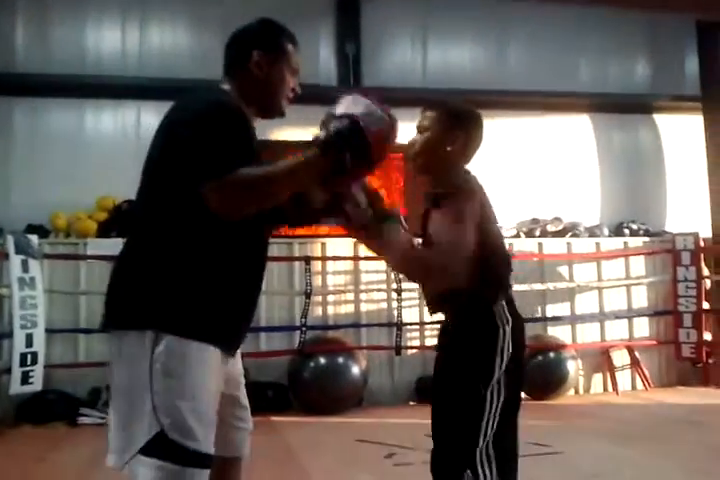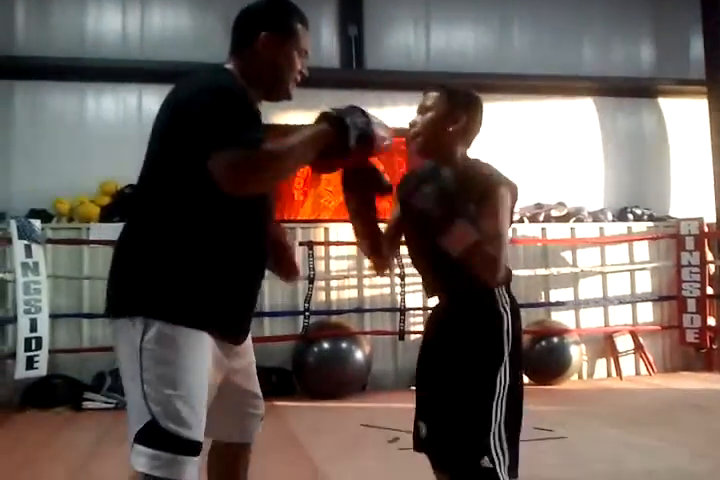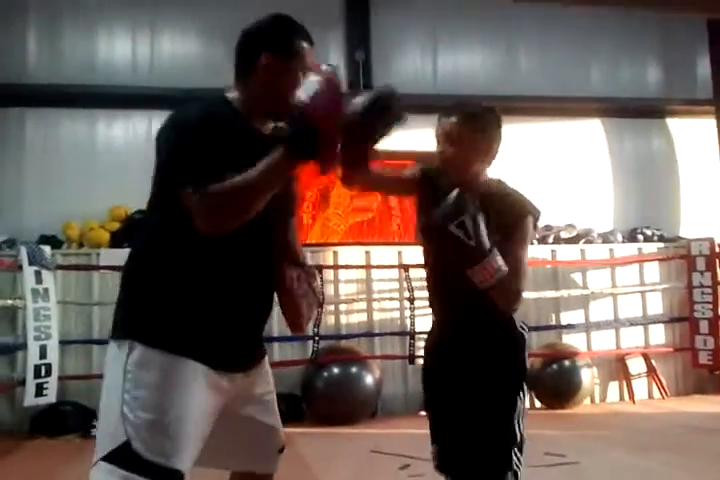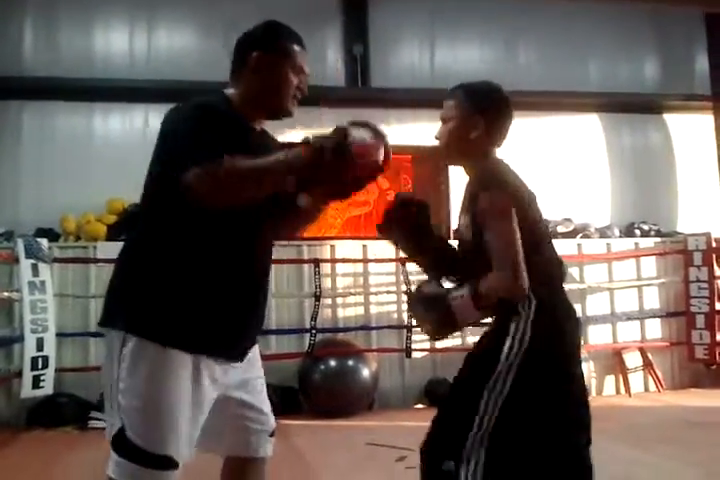
dt=0.5s
person 1, frame 1
left shoulder: (229, 124)
right shoulder: (210, 116)
left elbow: (246, 212)
right elbow: (230, 198)
left wrist: (309, 198)
right wrist: (323, 154)
left hip: (207, 321)
right hip: (168, 320)
person 1, frame 2
left shoulder: (237, 106)
right shoulder: (211, 94)
right elbow: (241, 175)
left wrist: (276, 246)
right wrist: (330, 132)
left hip: (217, 308)
right hip: (167, 304)
left knee: (238, 432)
person 1, frame 3
left shoulder: (275, 143)
right shoulder: (197, 125)
right elbow: (212, 215)
left wrist: (295, 277)
right wrist: (287, 151)
left hip: (241, 344)
right hip: (167, 340)
person 1, frame 4
left shoulder: (262, 143)
right shoulder: (199, 118)
left elbow: (275, 220)
right elbow: (214, 186)
left wrist: (323, 189)
right wrist: (311, 161)
left hip: (231, 332)
right hip: (162, 327)
person 2, frame 1
left shoulder: (464, 196)
right shoulder: (439, 196)
left elbow: (445, 271)
right elbow: (436, 270)
left wrist: (383, 227)
right wrist: (375, 219)
left hip: (491, 330)
right hip: (460, 330)
person 2, frame 2
left shoulder: (486, 182)
right shoulder: (414, 183)
left elbow: (493, 271)
right elbow: (381, 258)
left wrist: (445, 221)
left hip: (488, 317)
right hip: (448, 314)
right knee: (439, 442)
person 2, frame 3
left shoulder: (514, 208)
right shoulder: (434, 185)
left elbow: (509, 299)
right elbow: (358, 177)
left wrist: (477, 248)
left hip: (494, 343)
right hip: (446, 337)
person 2, frame 4
left shoulder: (491, 187)
right shoulder: (493, 180)
left elbow: (512, 281)
right elbow: (471, 264)
left wrist: (452, 306)
right wrist: (424, 244)
left hip: (526, 328)
right hip: (548, 327)
